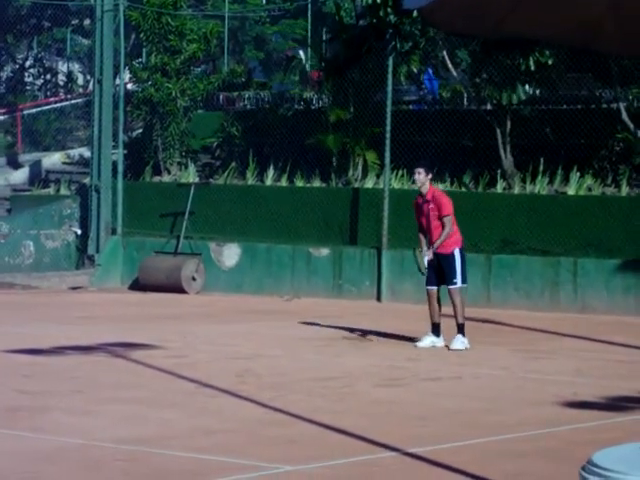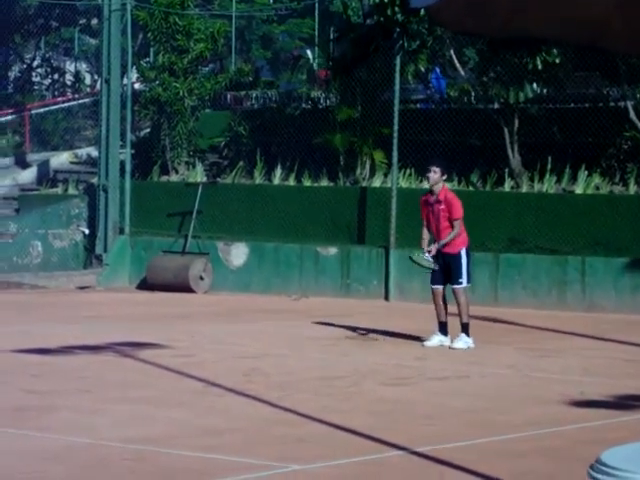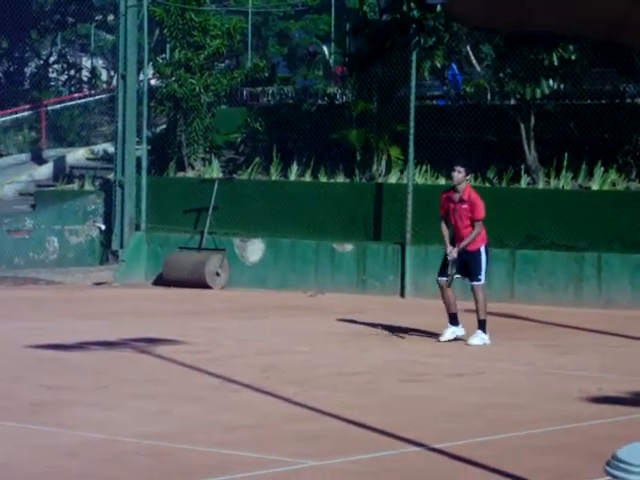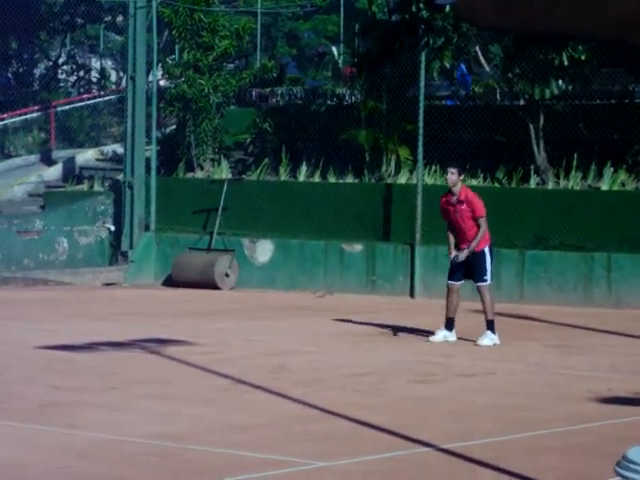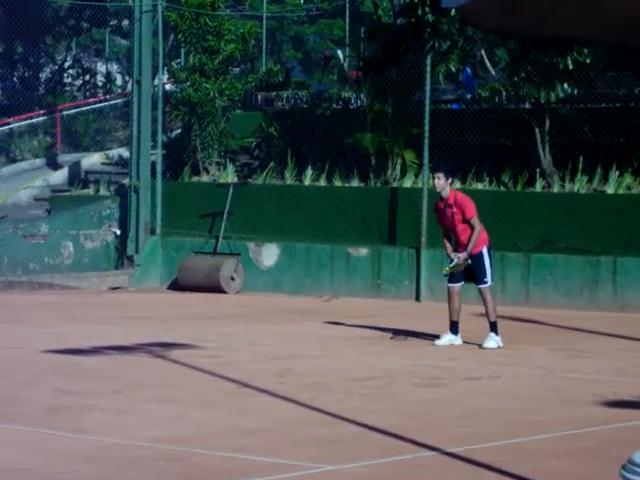
dt=0.3s
person 1, frame 1
left shoulder: (440, 198)
right shoulder: (417, 201)
left elbow: (449, 227)
left wrist: (432, 248)
right wrist: (424, 247)
left hip: (451, 249)
right hip: (433, 251)
left knee: (454, 290)
right knee: (431, 291)
left ankle: (461, 336)
right ankle: (436, 335)
person 1, frame 2
left shoulder: (451, 199)
right shoulder: (425, 199)
left elbow: (457, 229)
left wrist: (437, 245)
right wrist: (425, 246)
left hip: (457, 249)
right hip: (438, 250)
left knee: (458, 290)
right knee: (436, 290)
left ankle: (465, 336)
right ankle: (442, 334)
person 1, frame 3
left shoulder: (474, 199)
right shoulder: (446, 196)
left elbow: (478, 229)
left wrist: (458, 248)
right wrist: (448, 245)
left hip: (475, 246)
right hip: (455, 246)
left knee: (477, 286)
right knee: (443, 281)
left ankle: (482, 332)
right ankle: (454, 325)
person 1, frame 4
left shoulder: (472, 198)
right shoulder: (445, 200)
left elbow: (483, 227)
left wrist: (469, 250)
right wrist: (452, 248)
left hip: (479, 247)
right hip: (460, 248)
left knee: (483, 287)
right knee: (452, 286)
left ankle: (491, 332)
right ankle: (448, 330)
person 1, frame 5
left shoulder: (462, 200)
right shoulder: (438, 206)
left elbow: (477, 228)
left wrist: (467, 252)
right wrist: (450, 251)
left hip: (478, 248)
right hip: (459, 251)
left knee: (484, 289)
right knee: (453, 289)
left ankle: (494, 334)
right ankle: (453, 333)
